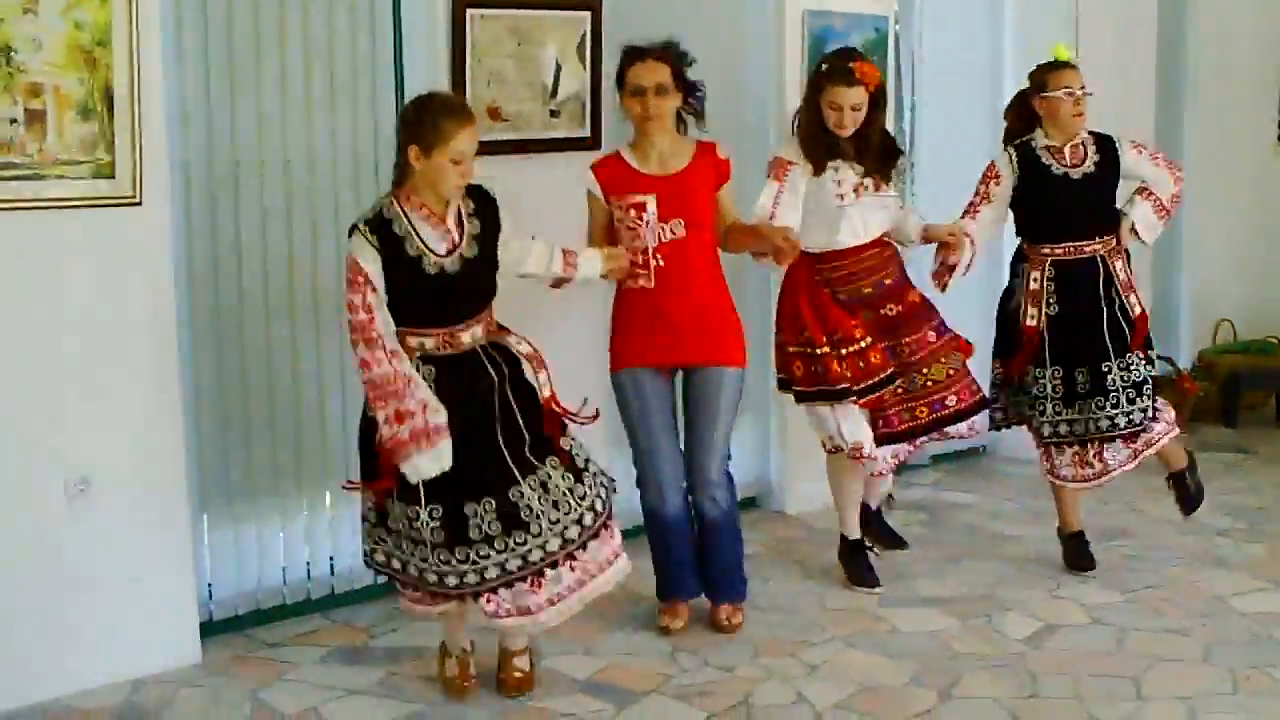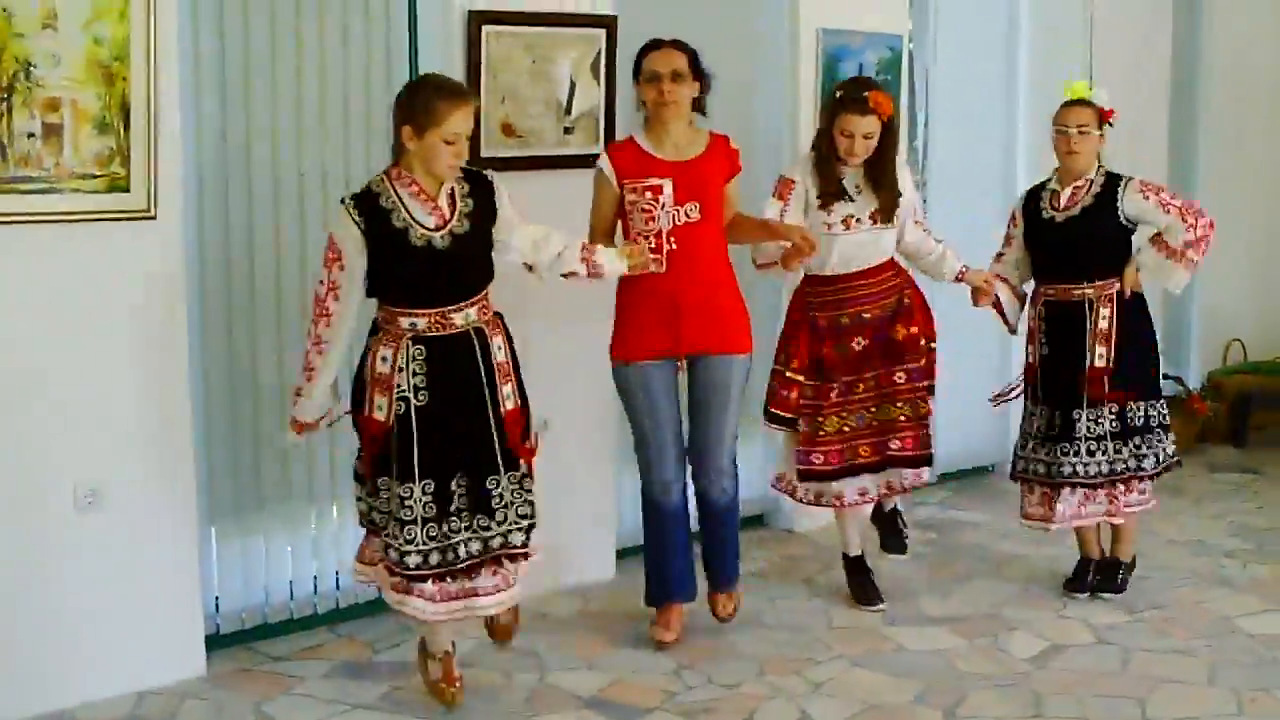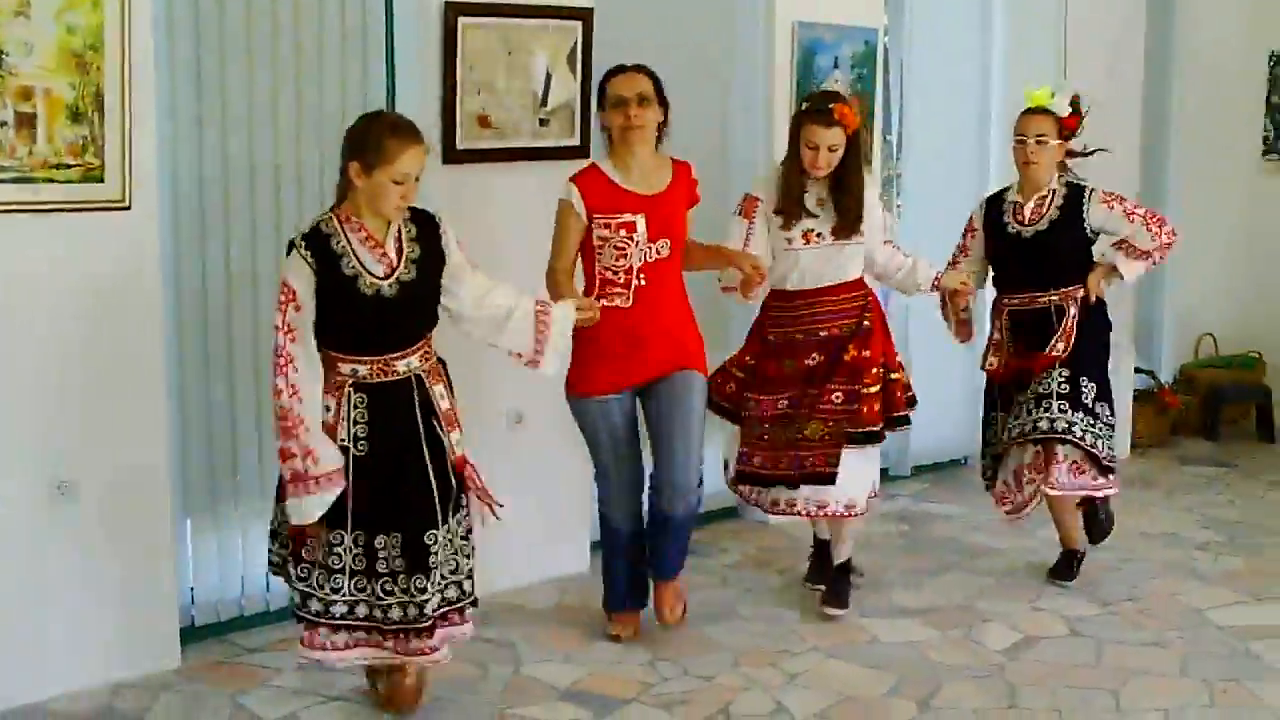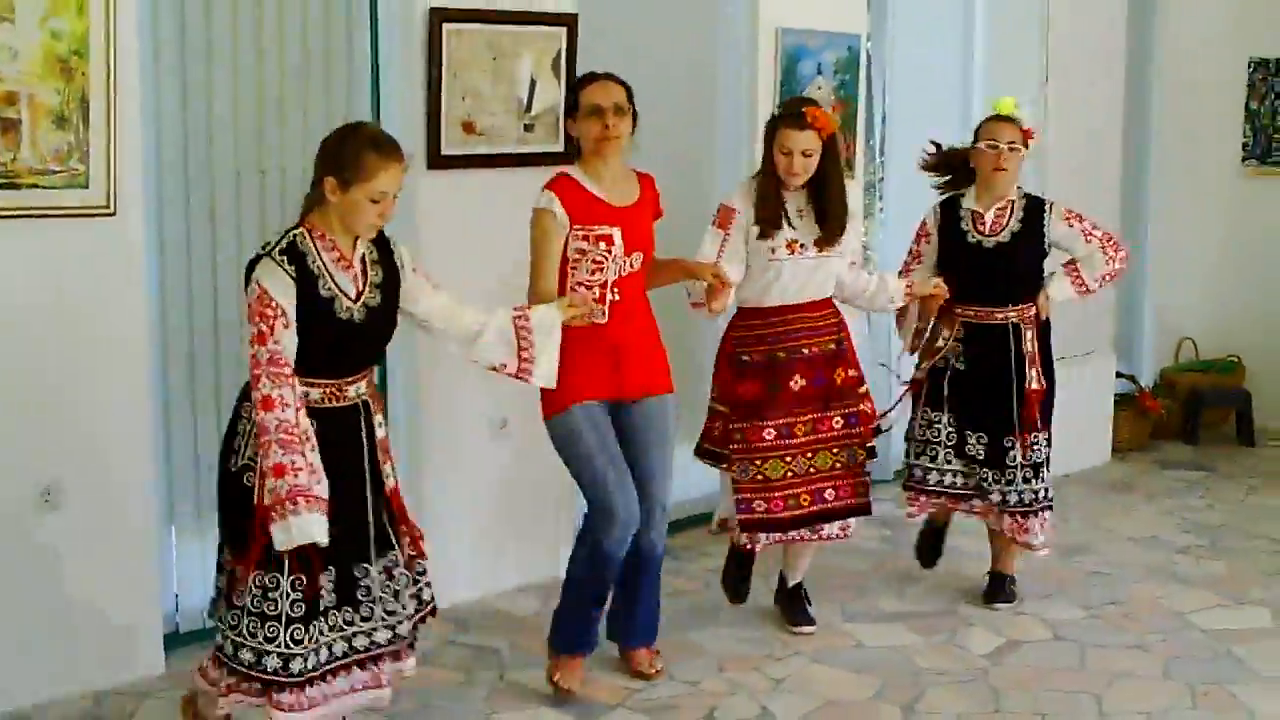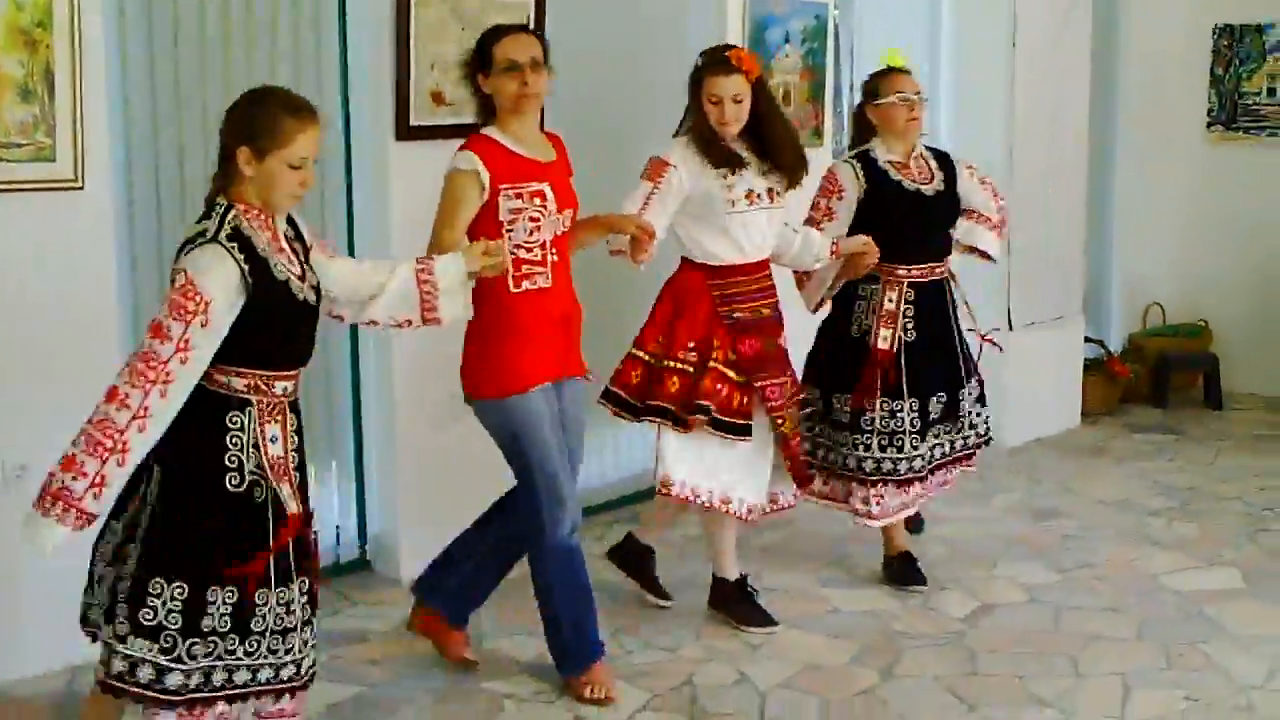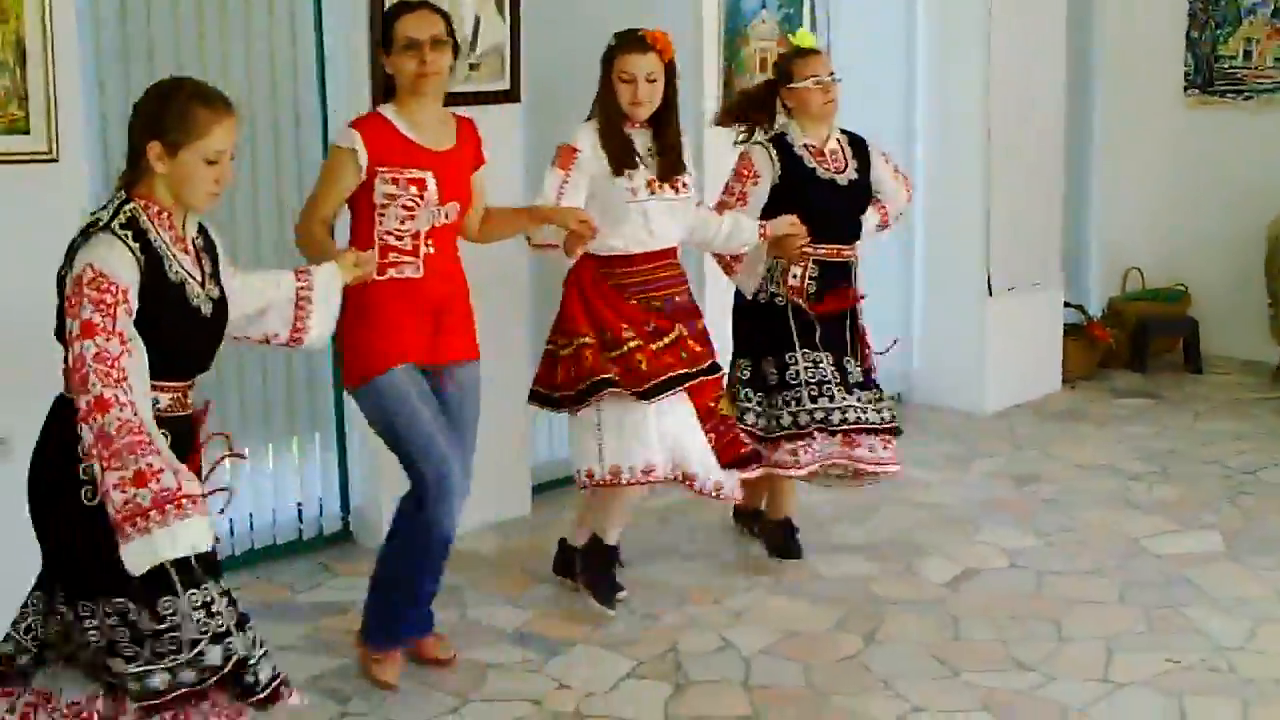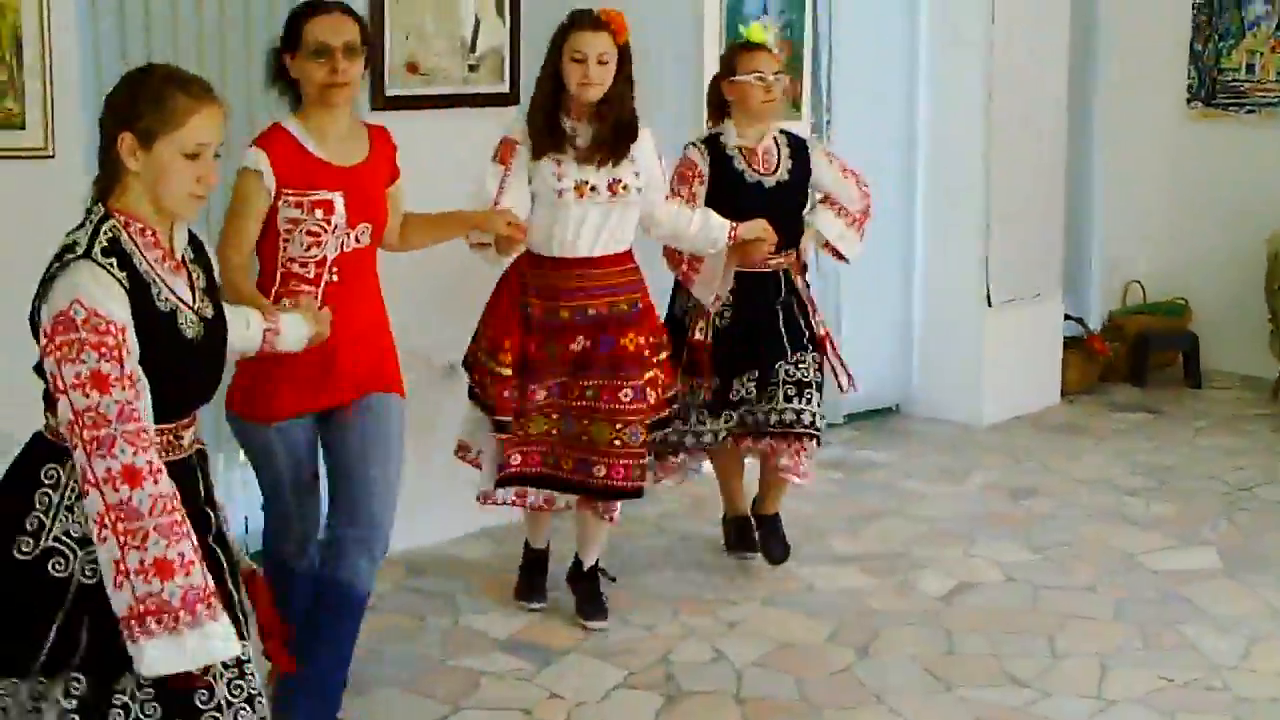
dt=0.3s
person 1, frame 1
left shoulder: (712, 161)
right shoulder: (606, 175)
right elbow: (597, 253)
left wrist: (768, 235)
left hip: (712, 337)
right hip: (639, 344)
left knee: (707, 475)
right knee: (660, 480)
left ankle: (725, 589)
right ankle: (678, 590)
person 1, frame 2
left shoulder: (722, 153)
right shoulder: (618, 160)
right elbow: (598, 241)
left wrist: (777, 228)
left hip: (718, 322)
right hip: (643, 331)
left knee: (715, 463)
right knee: (661, 469)
left ankle: (723, 576)
right ankle: (671, 596)
person 1, frame 3
left shoulder: (682, 179)
right shoulder: (583, 191)
right elbow: (559, 283)
left wrist: (726, 254)
right wrist: (581, 307)
left hip: (675, 348)
right hip: (602, 358)
left knee: (680, 479)
right knee: (620, 493)
left ankle: (665, 563)
right ankle: (623, 599)
person 1, frame 4
left shoulder: (646, 191)
right shoulder: (557, 200)
right elbow: (541, 299)
left wrist: (688, 268)
right wrist: (566, 315)
left hip: (643, 368)
right hip: (577, 376)
left knee: (654, 508)
right knee: (616, 511)
left ankle: (635, 634)
right ankle: (571, 639)
person 1, frame 5
left shoulder: (555, 151)
right shoulder: (476, 161)
right elbow: (441, 258)
left wrist: (611, 223)
right wrist: (479, 271)
left hip: (558, 345)
right hip: (503, 353)
left knee: (545, 493)
right knee: (554, 501)
left ankle: (440, 599)
right ankle: (581, 656)
person 1, frame 6
left shoulder: (466, 135)
right shoulder: (364, 139)
right elbow: (311, 226)
left wrist: (546, 215)
right wrist: (340, 266)
left hip: (450, 331)
right hip: (379, 336)
left knee: (442, 483)
right knee: (442, 476)
left ankle: (404, 622)
right ankle: (389, 628)
person 1, frame 7
left shoulder: (380, 146)
right shoulder: (266, 158)
right elbow: (229, 271)
left wrist: (471, 220)
right wrist: (271, 317)
left hip: (365, 365)
right hip: (278, 369)
left knee: (363, 535)
right knee: (290, 538)
person 2, frame 1
left shoulder: (482, 208)
right shoulder: (374, 239)
left elbow: (519, 255)
right elbow: (373, 347)
left wrist: (594, 260)
right wrist: (417, 426)
left hip: (496, 377)
right hip: (422, 391)
left knee: (525, 507)
right knee: (443, 529)
left ankle: (515, 640)
right ankle: (457, 643)
person 2, frame 2
left shoulder: (482, 192)
right shoulder: (362, 215)
left elbow: (533, 245)
right elbow: (334, 308)
left wrist: (612, 260)
right wrist: (313, 395)
left hip: (482, 362)
right hip: (406, 373)
left knee: (490, 500)
right knee: (420, 513)
left ankle: (494, 597)
right ankle: (436, 646)
person 2, frame 3
left shoulder: (429, 235)
right shoulder: (309, 256)
left elbow: (480, 303)
right elbow: (291, 368)
left wrist: (562, 314)
right wrist: (309, 458)
left hip: (422, 411)
right hip: (344, 417)
left knee: (422, 551)
right knee: (349, 559)
left ankle: (402, 658)
right ankle: (380, 660)
person 2, frame 4
left shoulder: (386, 258)
right shoulder: (279, 271)
left elbow: (453, 319)
right elbow: (274, 388)
left wrist: (547, 318)
right wrist: (295, 495)
left hip: (355, 434)
right hip: (287, 440)
left knee: (360, 587)
right knee: (283, 601)
person 2, frame 5
left shoulder: (283, 235)
right shoulder: (219, 257)
left elbow: (357, 287)
right elbow: (154, 379)
left wrist: (455, 268)
right wrist: (84, 491)
left hip: (261, 449)
right hip: (223, 454)
right knee: (223, 636)
person 2, frame 6
left shoulder: (194, 240)
right shoulder: (110, 251)
left elbow: (241, 300)
right elbow: (106, 395)
left wrist: (333, 276)
right wrist: (164, 515)
left hip: (162, 448)
right hip: (107, 470)
person 2, frame 7
left shoulder: (183, 254)
right shoulder: (88, 282)
right elbow: (117, 455)
left wrist: (287, 330)
right wrist: (182, 610)
left hip: (176, 497)
right hip: (81, 528)
person 3, frame 1
left shoulder: (875, 149)
right shoulder: (794, 157)
right elbow: (774, 222)
left wrist: (928, 232)
left hip: (882, 279)
right hip: (826, 287)
left knee: (905, 399)
right knee: (855, 412)
left ankle: (870, 507)
right ankle: (853, 541)
person 3, frame 2
left shoulder: (893, 174)
right shoulder: (802, 177)
left elbow: (914, 236)
right elbow: (767, 243)
left wrist: (963, 273)
right wrist: (786, 252)
left hip: (890, 303)
right hip: (825, 309)
left knee: (896, 424)
right knee: (837, 435)
left ankle: (887, 501)
right ankle: (855, 559)
person 3, frame 3
left shoulder: (860, 192)
right shoulder: (766, 194)
left elbow: (881, 255)
left wrist: (937, 279)
right wrist: (745, 278)
left hip: (852, 325)
right hip: (786, 325)
left knee: (839, 446)
right knee: (792, 445)
left ankle: (842, 563)
right ankle: (824, 538)
person 3, frame 4
left shoulder: (833, 205)
right shoulder: (744, 203)
right elbow: (717, 273)
left wrist: (909, 289)
right wrist: (712, 292)
left hip: (823, 344)
right hip: (758, 344)
left knee: (824, 471)
right knee: (763, 473)
left ankle: (792, 584)
right ankle: (743, 544)
person 3, frame 5
left shoulder: (764, 155)
right shoulder: (681, 159)
left wrist: (836, 248)
right wrist: (636, 243)
left hip: (755, 303)
right hip: (704, 306)
left knee: (745, 444)
right knee: (720, 452)
left ankle: (638, 545)
right ankle: (728, 582)
person 3, frame 6
left shoulder: (668, 143)
right shoulder: (585, 143)
left elbow: (691, 219)
right elbow: (551, 221)
left wrist: (763, 231)
right wrist: (564, 234)
left hip: (665, 288)
right hip: (608, 292)
left knee: (641, 433)
right knee: (651, 429)
left ankle: (580, 548)
right ankle: (597, 544)
person 3, frame 7
left shoulder: (638, 138)
right shoulder: (526, 139)
left elbow: (662, 211)
right elbow: (500, 215)
left wrist: (733, 236)
right wrist: (495, 239)
left hip: (616, 299)
right hip: (539, 300)
left knee: (613, 448)
right knee: (537, 444)
left ankle: (586, 564)
right ankle: (536, 553)
person 4, frame 1
left shoulder: (1112, 151)
right shoulder: (1013, 161)
left elbow: (1170, 177)
right elbow: (979, 220)
left wrist: (1133, 223)
right wrist: (955, 252)
left hip: (1106, 286)
right hip: (1045, 293)
left knee: (1126, 389)
right knee: (1056, 406)
left ankle: (1178, 461)
right ankle: (1071, 528)
person 4, frame 2
left shoulder: (1124, 192)
right shoulder: (1031, 202)
left elbow: (1197, 225)
right elbow: (1010, 266)
left wrist: (1143, 267)
right wrist: (991, 292)
left hip: (1113, 329)
right hip: (1054, 331)
left knee: (1117, 442)
right knee: (1061, 447)
left ankle: (1123, 554)
right ankle: (1090, 554)
person 4, frame 3
left shoulder: (1087, 201)
right shoulder: (990, 209)
left elbow: (1159, 233)
right elbow: (962, 275)
left wrist: (1108, 270)
right wrist: (959, 311)
left hip: (1074, 331)
right hip: (1015, 338)
left knee: (1060, 423)
right knee: (1026, 437)
left ankle: (1095, 490)
right ankle: (1071, 543)
person 4, frame 4
left shoulder: (1044, 215)
right shoulder: (942, 216)
left elbow: (1110, 254)
right elbow: (913, 282)
left wrist: (1053, 292)
left hip: (1020, 352)
right hip: (957, 353)
left knee: (1016, 456)
right knee: (940, 456)
left ankle: (1004, 569)
right ankle: (941, 513)
person 4, frame 5
left shoulder: (947, 167)
right shoulder: (852, 174)
left elbow: (991, 208)
left wrist: (953, 248)
right wrist: (847, 265)
left hip: (934, 311)
right hip: (876, 314)
left knee: (941, 415)
right knee: (884, 426)
left ankle: (906, 496)
right ankle: (896, 550)
person 4, frame 6
left shoulder: (859, 149)
right shoulder: (766, 154)
left elbow: (897, 191)
left wrist: (858, 232)
right wrist: (771, 253)
left hip: (836, 290)
right hip: (783, 290)
left knee: (818, 404)
right knee: (802, 398)
left ankle: (752, 503)
right ankle: (776, 512)
person 4, frame 7
left shoulder: (802, 151)
right shoulder: (701, 157)
left elbow: (855, 195)
left wrist: (815, 234)
left hip: (783, 297)
right hip: (720, 297)
left knee: (784, 410)
right knee: (721, 415)
left ankle: (767, 510)
right ankle: (738, 509)
